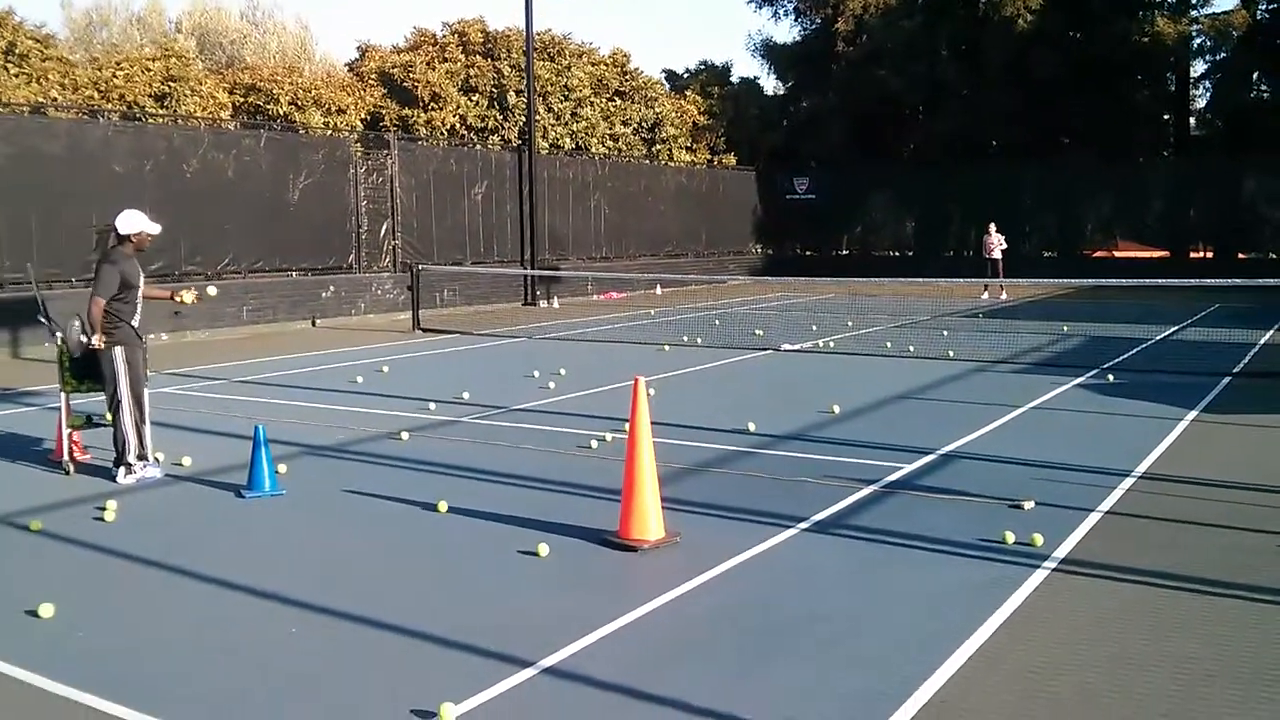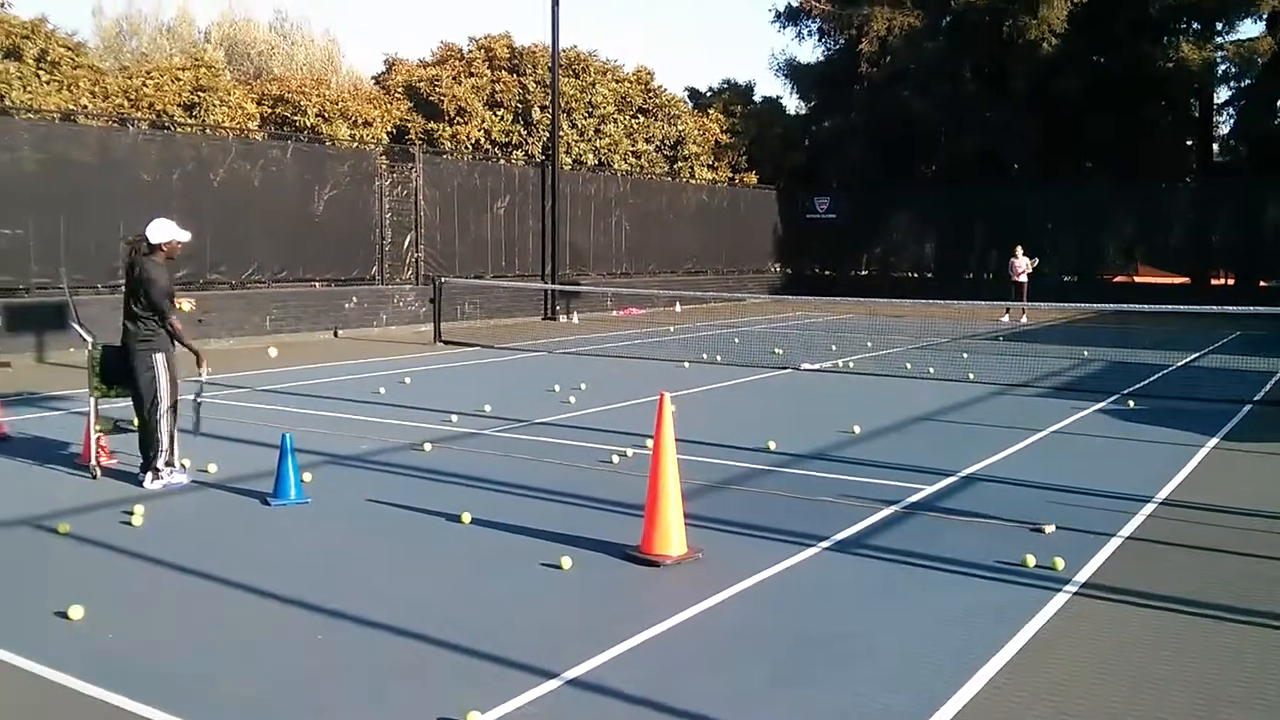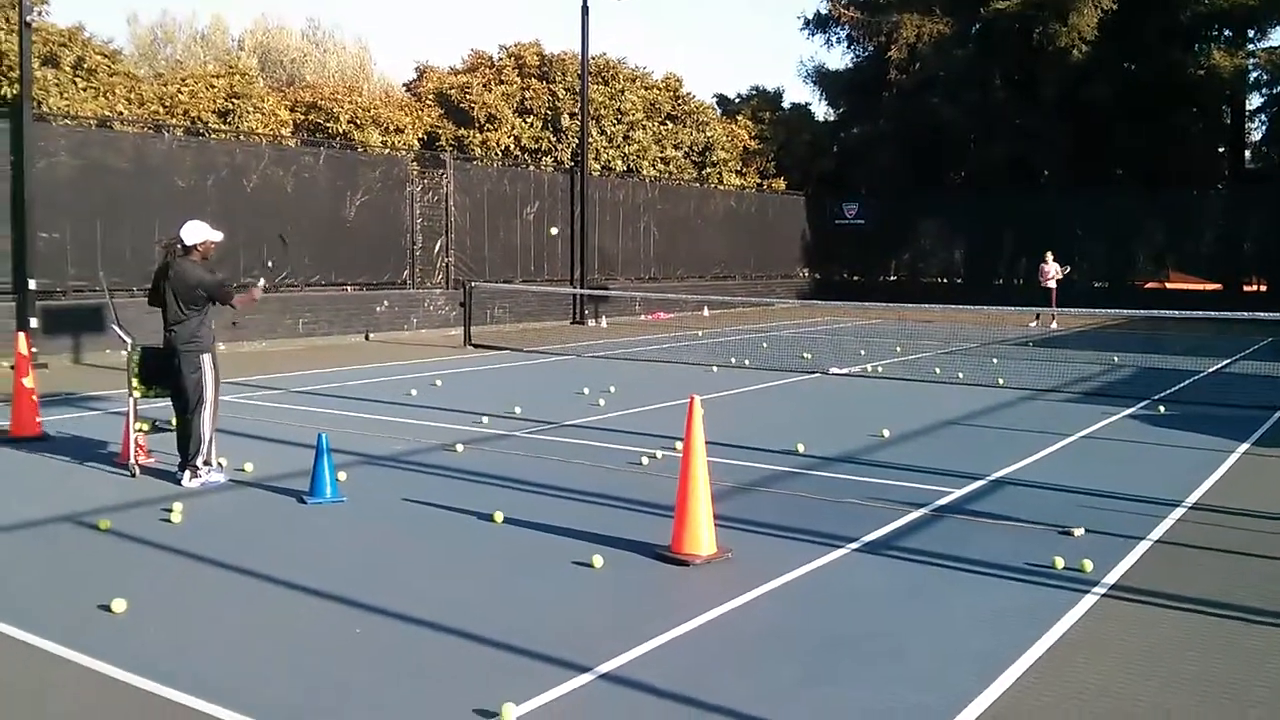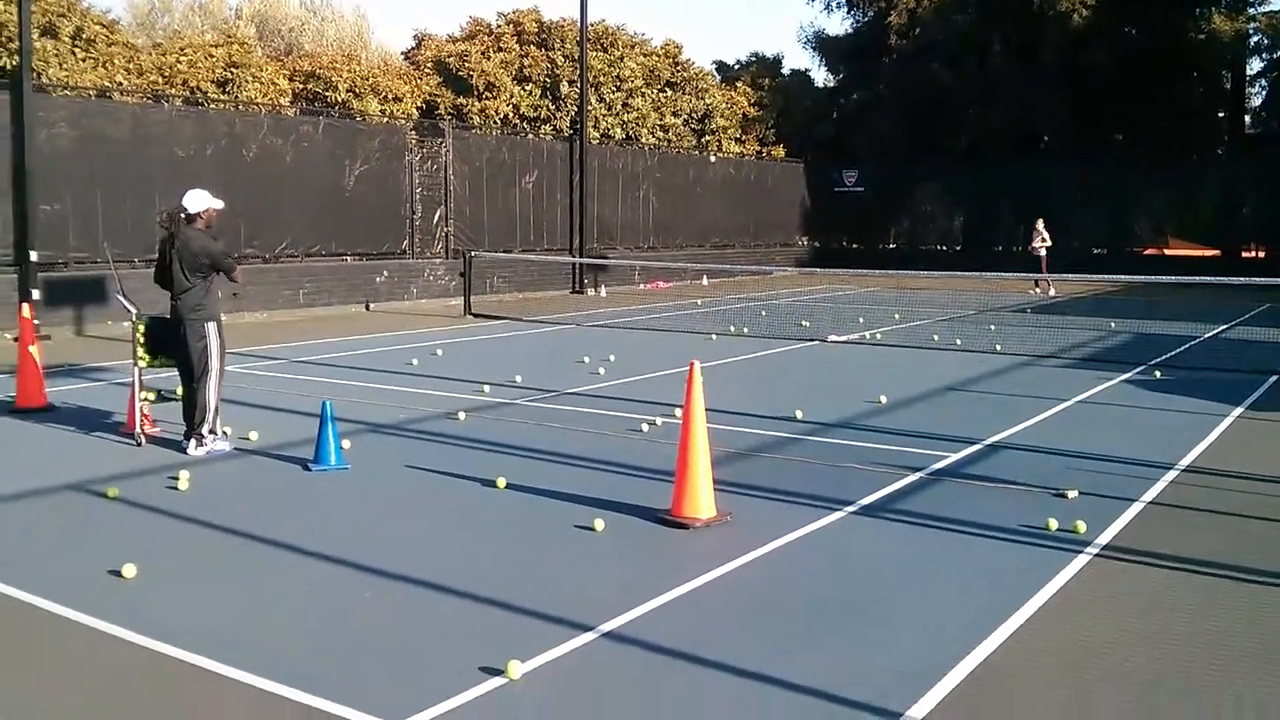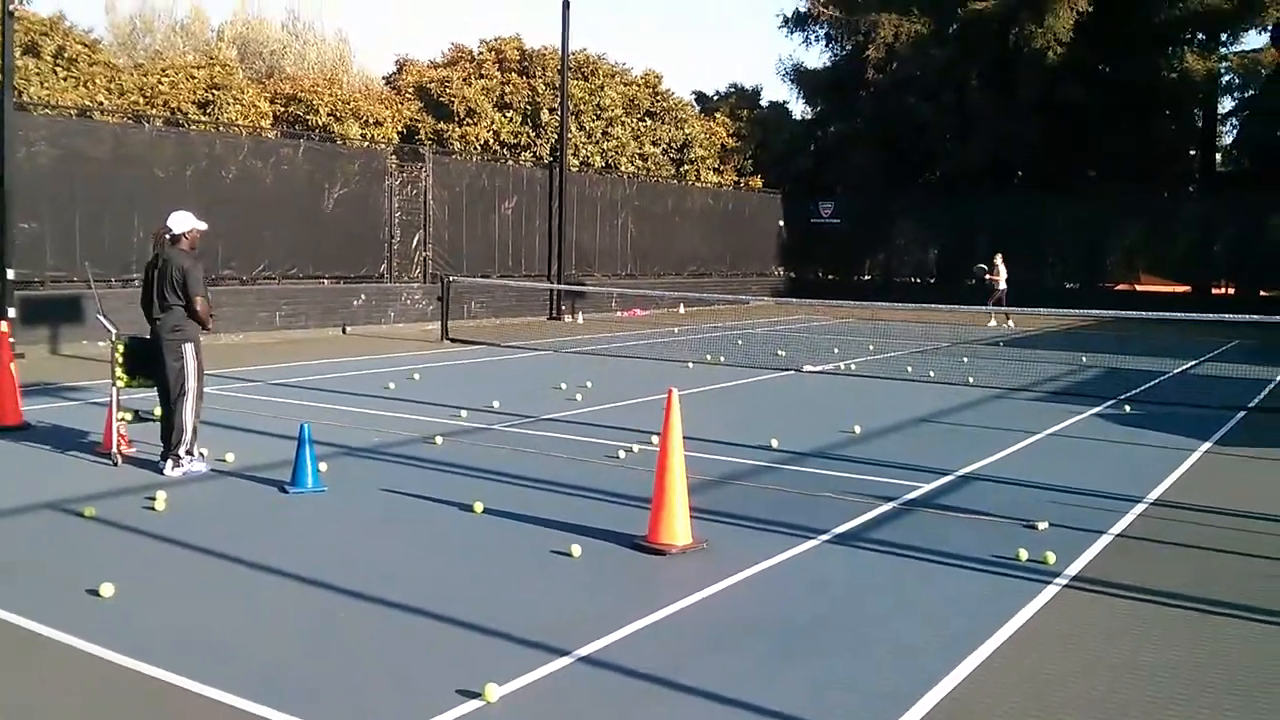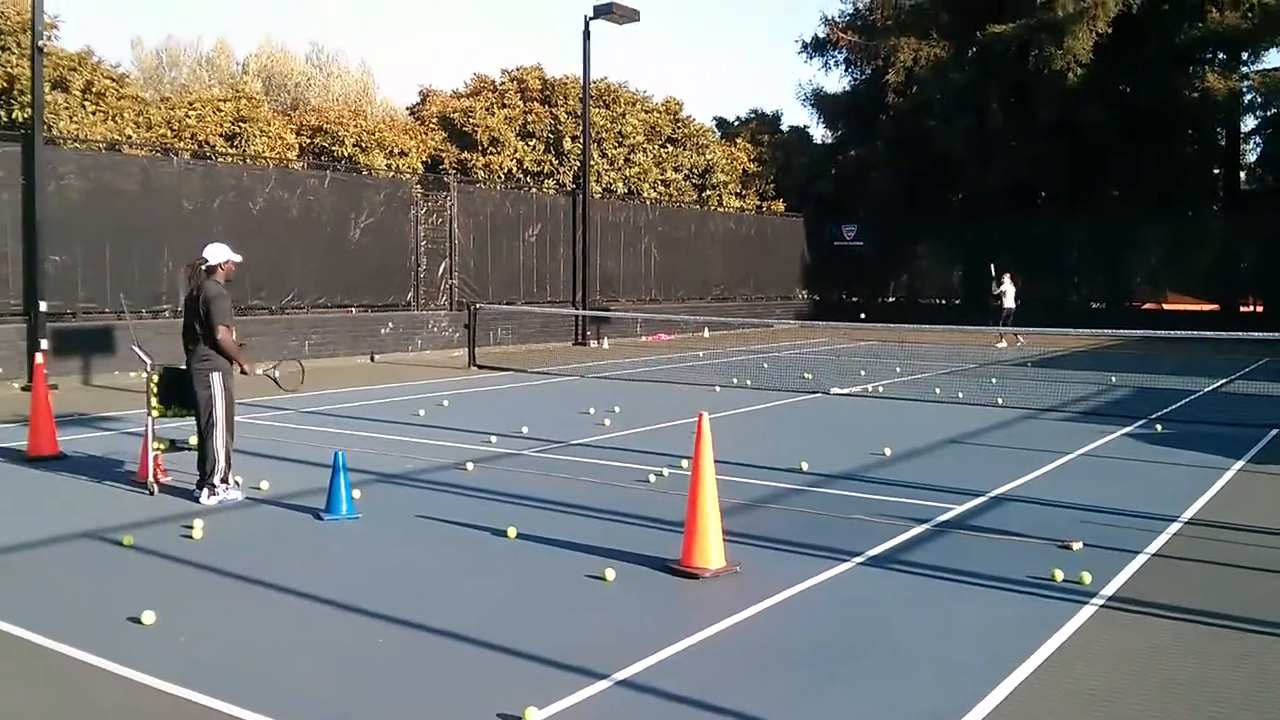
dt=0.3s
person 1, frame 1
left shoulder: (129, 260)
right shoulder: (113, 264)
right elbow: (97, 302)
left wrist: (173, 295)
right wrist: (96, 332)
left hip: (131, 340)
right hip: (118, 343)
left knee: (136, 402)
right knee: (128, 404)
left ankle: (135, 458)
right ankle: (129, 466)
person 1, frame 2
left shoulder: (140, 264)
right shoulder: (155, 276)
right elbow: (171, 322)
left wrist: (173, 301)
right wrist: (196, 352)
left hip: (142, 347)
right hip: (151, 349)
left knee: (151, 409)
right knee: (162, 409)
left ankle: (152, 464)
right ankle: (156, 472)
person 1, frame 3
left shoulder: (166, 269)
right shoulder: (202, 276)
left elbow: (153, 300)
right elbow: (236, 301)
right wrist: (254, 293)
left hip: (175, 347)
right hip: (198, 350)
left knee: (185, 409)
right knee: (203, 408)
left ankle: (188, 462)
right ankle: (195, 470)
person 1, frame 4
left shoulder: (170, 240)
right shoulder: (207, 243)
left elbow: (160, 278)
right elbow: (235, 275)
right wrist: (225, 259)
left hip: (181, 316)
right hip: (203, 319)
left knee: (192, 377)
right knee: (208, 377)
left ankle: (194, 431)
right ankle: (201, 438)
person 1, frame 5
left shoulder: (156, 261)
right shoulder: (189, 263)
left elbow: (146, 302)
right elbow: (198, 307)
right wrist: (207, 322)
left hip: (162, 337)
right hip: (182, 339)
left knee: (170, 398)
right knee: (186, 398)
left ankle: (171, 452)
right ankle: (178, 460)
person 1, frame 6
left shoulder: (196, 291)
right shoulder: (218, 293)
left elbow: (188, 334)
right elbow: (221, 335)
right wrist: (243, 361)
left hip: (198, 367)
right hip: (213, 369)
left knee: (209, 428)
right knee: (219, 428)
left ankle: (207, 481)
right ankle: (214, 488)
